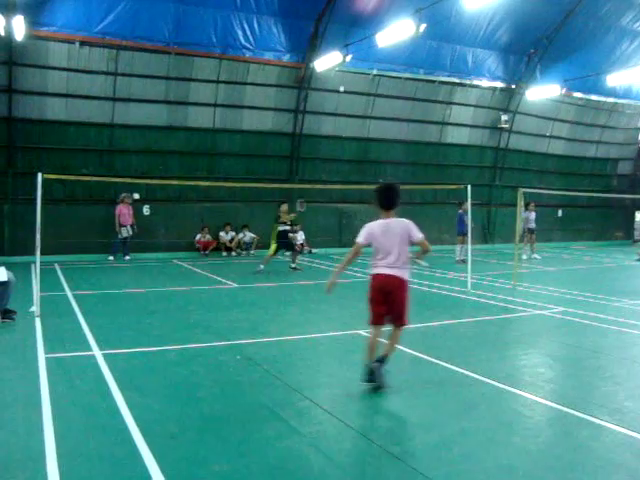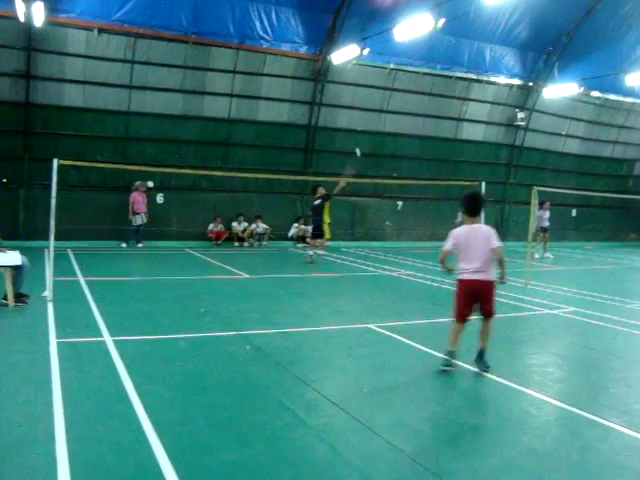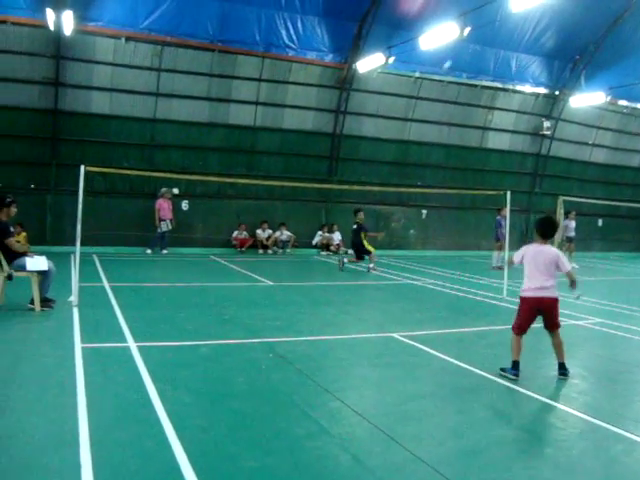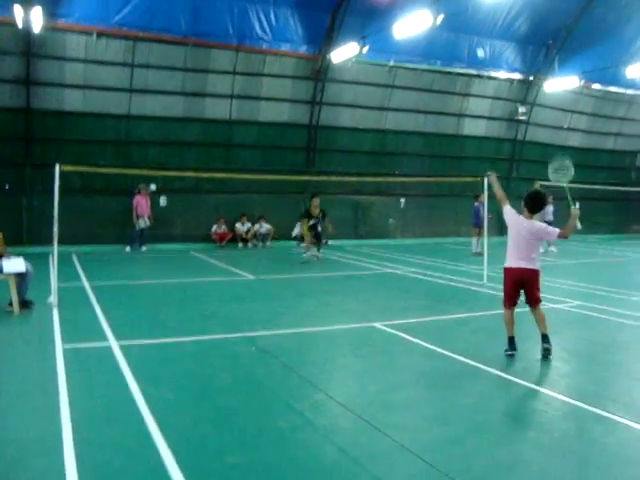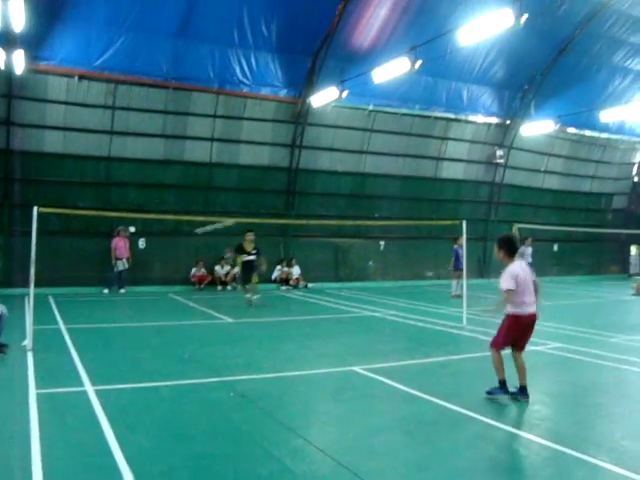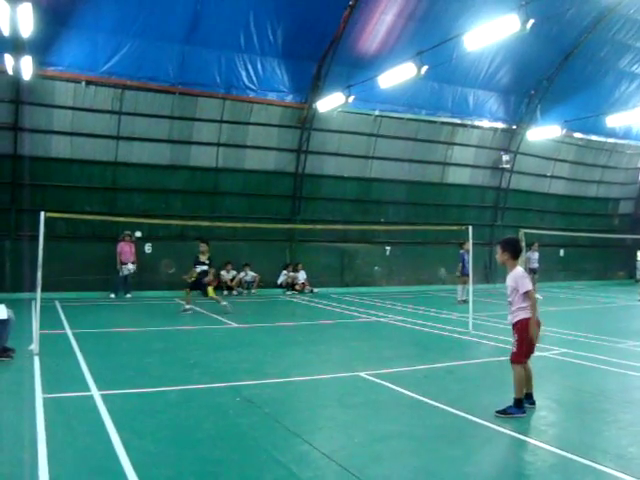
dt=0.4s
person 1, frame 1
left shoulder: (371, 227)
right shoulder: (406, 225)
left elbow: (354, 252)
right elbow: (426, 248)
left wrist: (335, 274)
right wrist: (417, 256)
left hip: (378, 278)
right hip: (398, 281)
left knee: (377, 327)
right knee: (397, 327)
left ankle: (371, 370)
right ankle: (379, 363)
person 1, frame 2
left shoulder: (456, 233)
right shoulder: (488, 231)
left elbow: (443, 258)
right elbow: (499, 256)
left wrist: (446, 267)
right wrist: (503, 272)
left hip: (465, 282)
right hip: (486, 281)
left knee: (460, 322)
right knee: (487, 319)
left ankle: (450, 355)
right ankle: (481, 357)
person 1, frame 3
left shoulder: (526, 249)
right shoulder: (556, 253)
left elbow: (511, 261)
right elbow: (571, 277)
right wrist: (574, 285)
left hip: (529, 298)
right hip: (550, 299)
left knee: (517, 333)
right knee: (554, 332)
left ankle: (514, 368)
right ankle: (562, 368)
person 1, frame 4
left shoulder: (513, 219)
right shoulder: (541, 228)
left elbow: (502, 199)
right elbow: (565, 234)
left wrist: (493, 180)
right wrist: (573, 218)
left hip: (511, 269)
right hip: (531, 271)
left knee: (509, 307)
right knee: (535, 307)
left ankle: (511, 344)
right ankle: (545, 340)
person 1, frame 5
left shoulder: (509, 274)
right shoulder: (524, 266)
left elbow: (508, 297)
right elbow: (536, 286)
right wrist: (534, 302)
left hip: (516, 316)
right hip: (531, 315)
left knee: (495, 348)
right knee: (517, 352)
left ankle: (502, 387)
right ankle: (523, 391)
person 1, frame 6
left shoulder: (518, 274)
right shoulder: (514, 274)
left elbow: (532, 298)
left wrist: (533, 323)
left hip: (524, 322)
right hip: (521, 321)
left knee: (516, 362)
right knee: (523, 361)
left ankle: (518, 406)
right ankle: (528, 398)
